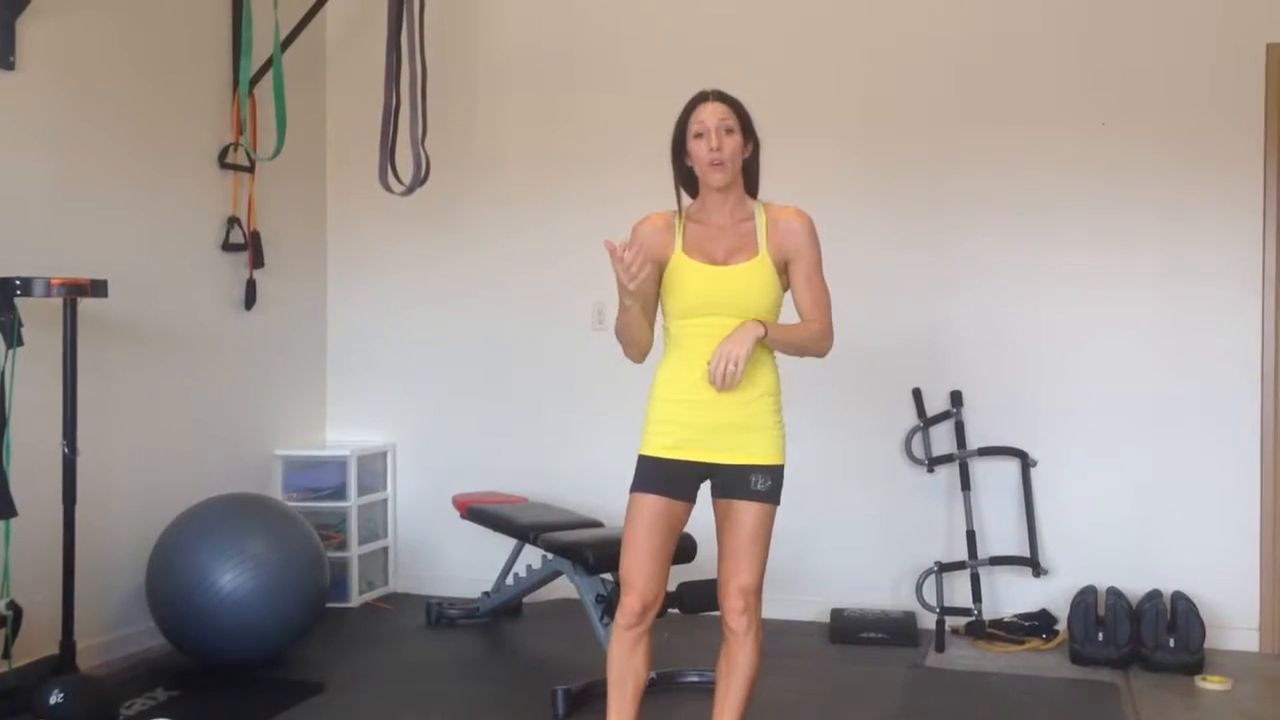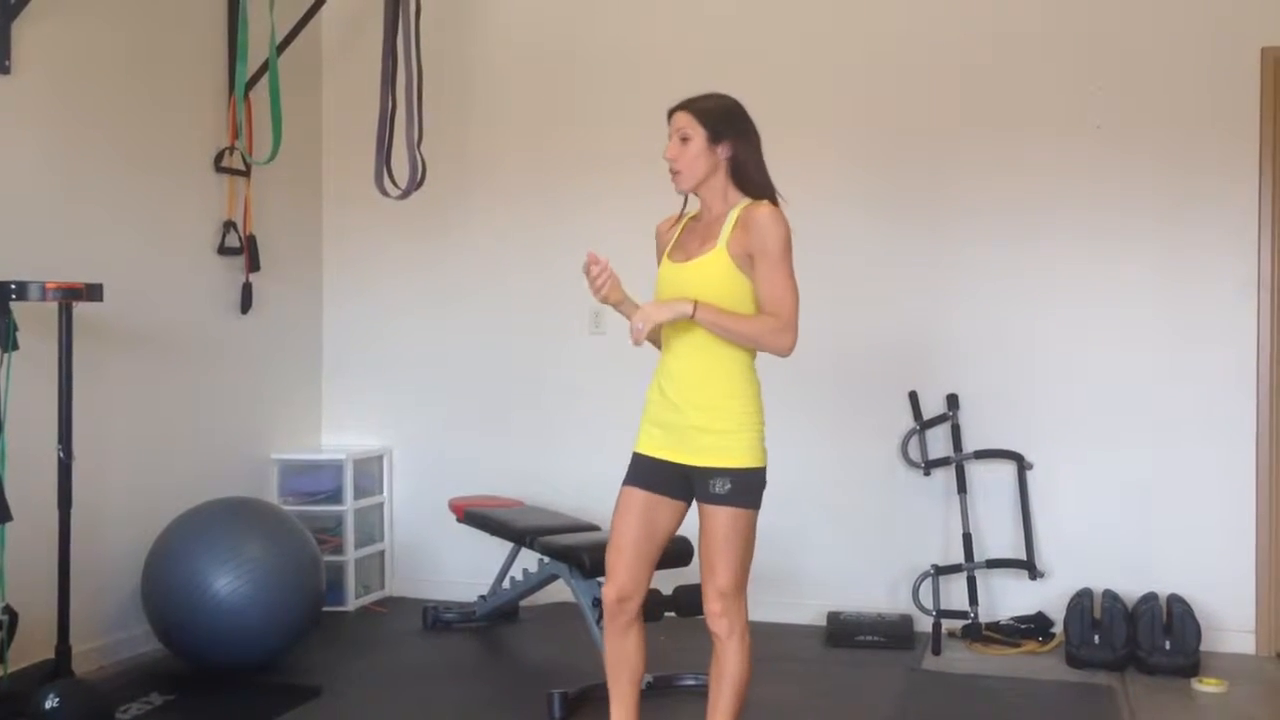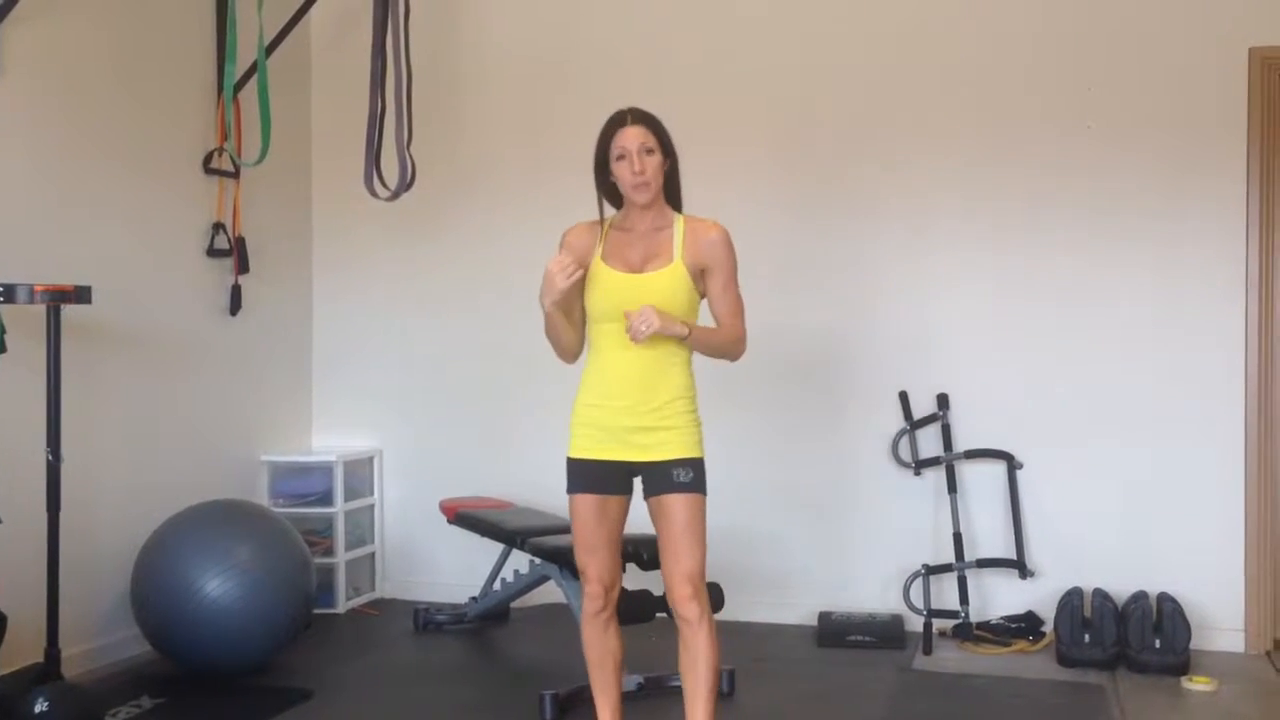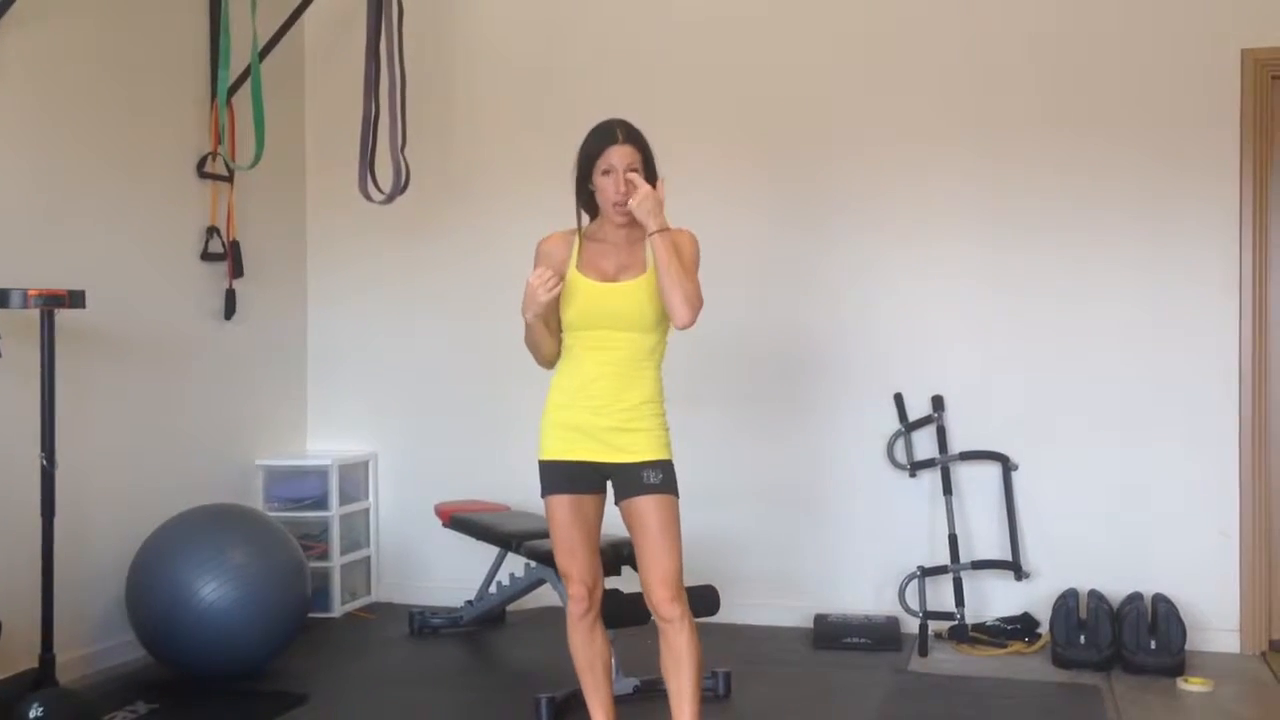
dt=0.7s
person 1, frame 1
left shoulder: (788, 228)
right shoulder: (655, 232)
left elbow: (820, 336)
right elbow: (635, 349)
left wrist: (757, 328)
right wrist: (629, 295)
left hip: (751, 439)
right hip: (672, 435)
left knee: (740, 608)
right knee: (635, 604)
person 1, frame 2
left shoulder: (760, 221)
right shoulder: (670, 230)
left elbow: (781, 335)
left wrist: (686, 308)
right wrist: (621, 301)
left hip: (728, 440)
right hip: (661, 436)
left knee: (723, 610)
right knee: (618, 596)
person 1, frame 3
left shoulder: (705, 239)
right shoulder: (582, 240)
left elbow: (734, 343)
right elbow: (568, 350)
left wrist: (676, 327)
right wrist: (551, 304)
left hip: (671, 437)
right hip: (596, 435)
left knee: (688, 598)
right knee: (598, 593)
person 1, frame 4
left shoulder: (675, 242)
right shoulder: (556, 249)
left elbow: (685, 313)
right elbow: (546, 356)
left wrist: (654, 225)
right wrist: (532, 316)
left hip: (641, 440)
right hip: (567, 437)
left knee: (667, 599)
right knee: (580, 596)
